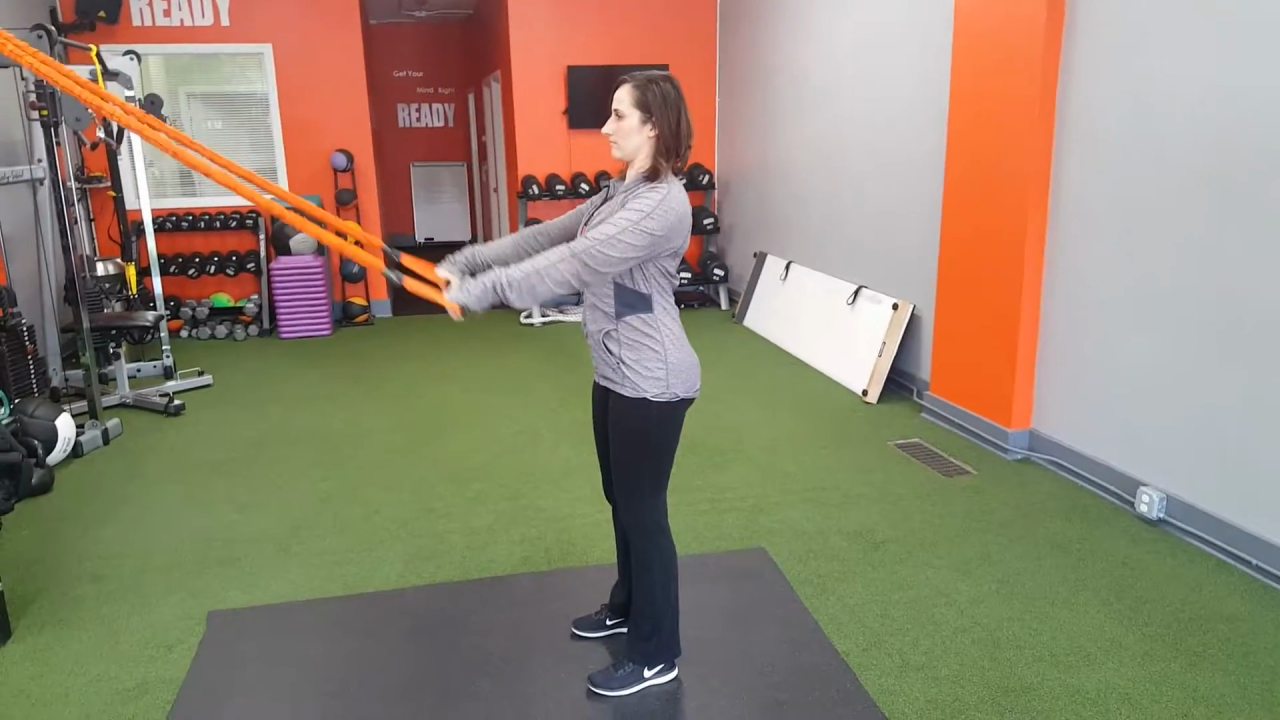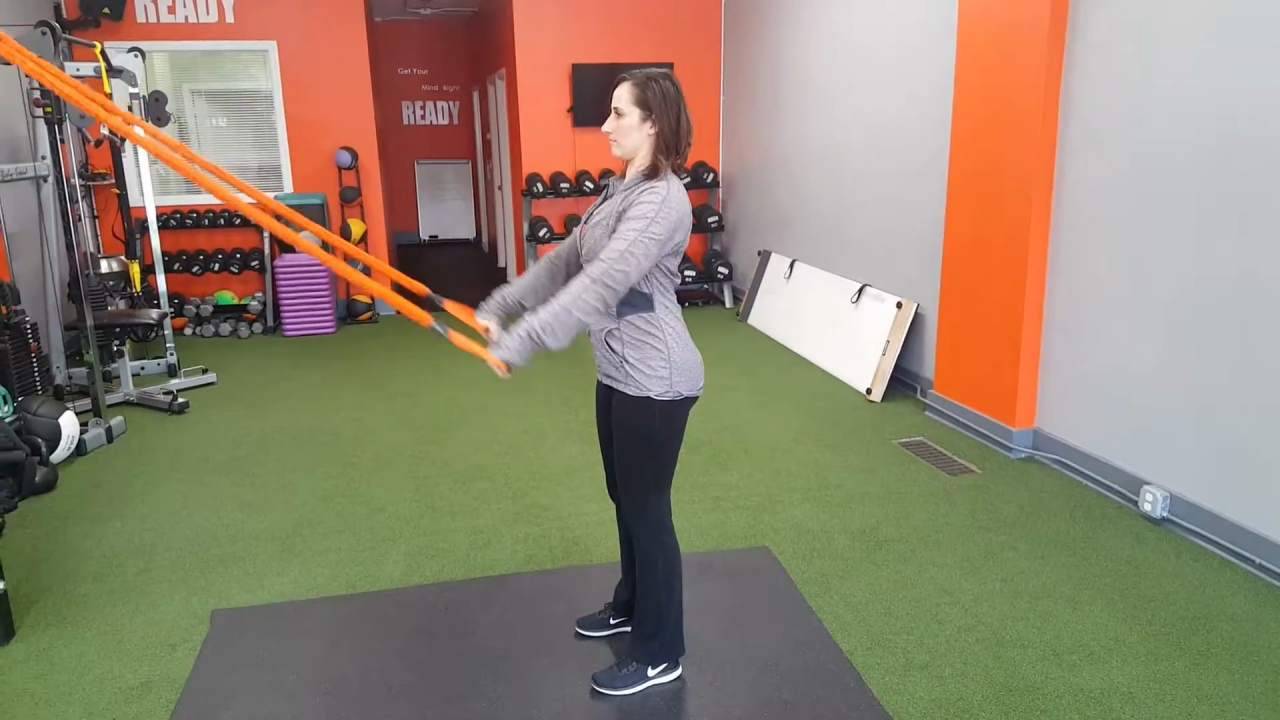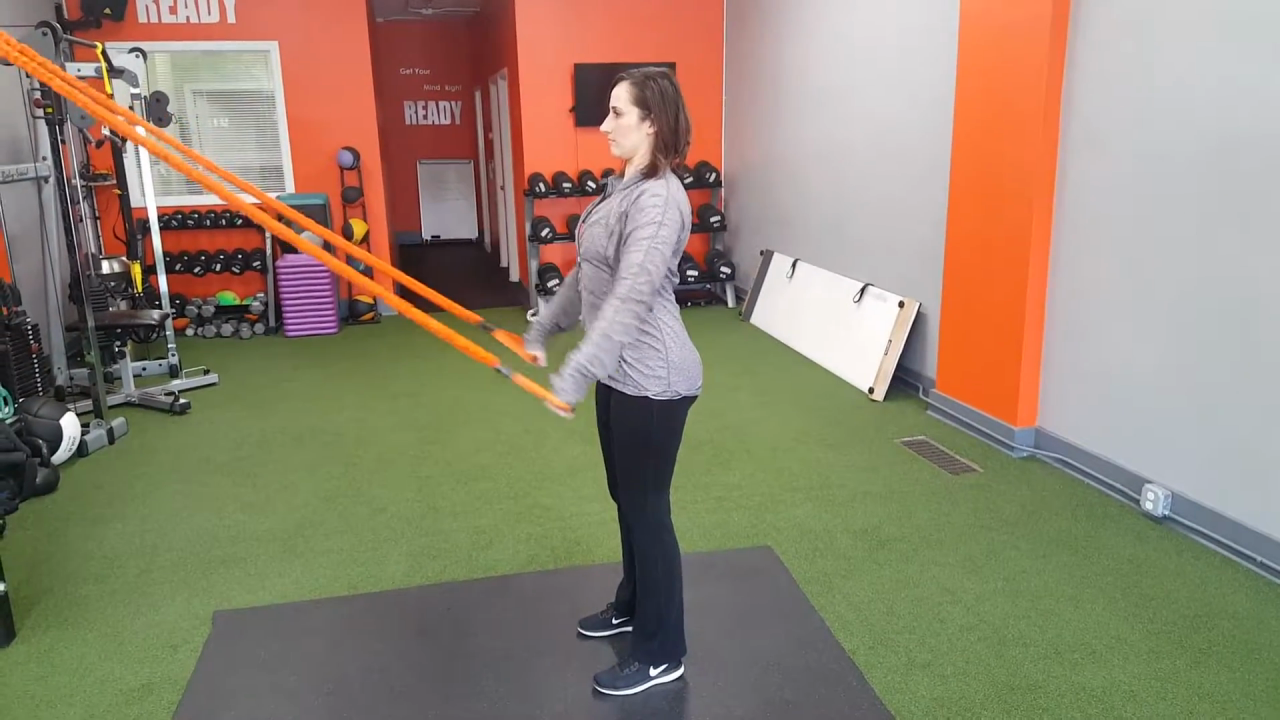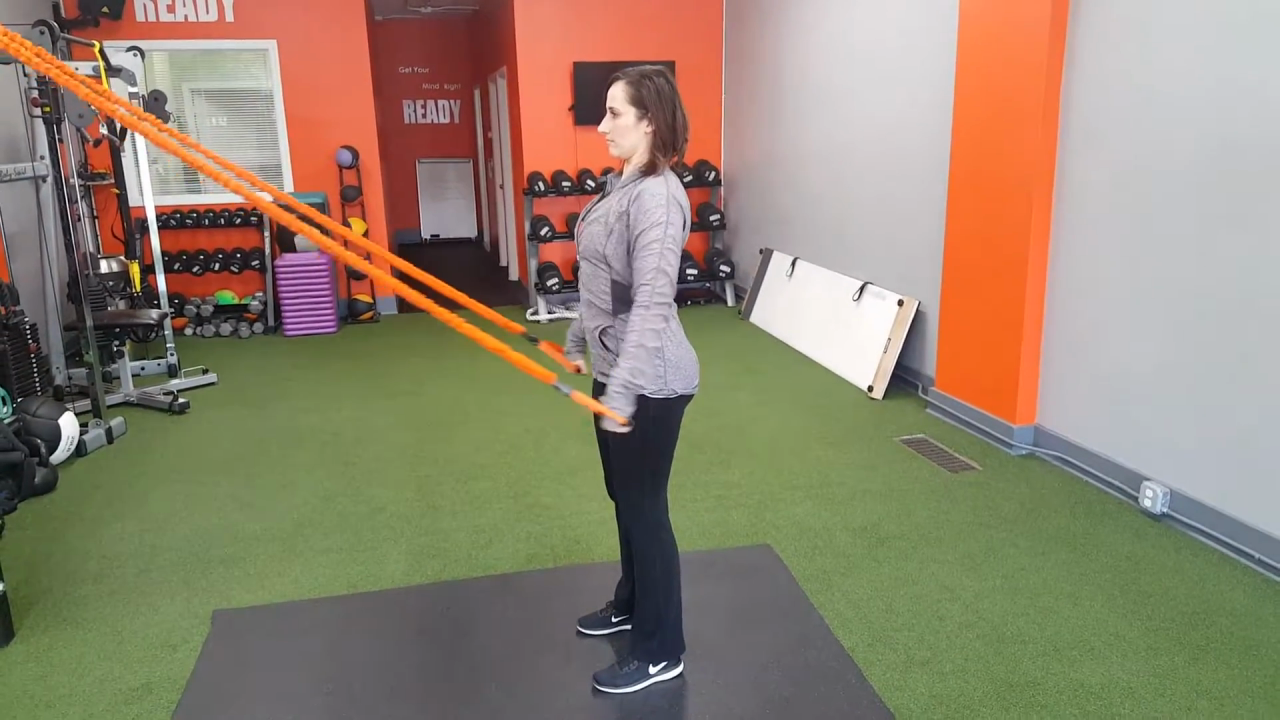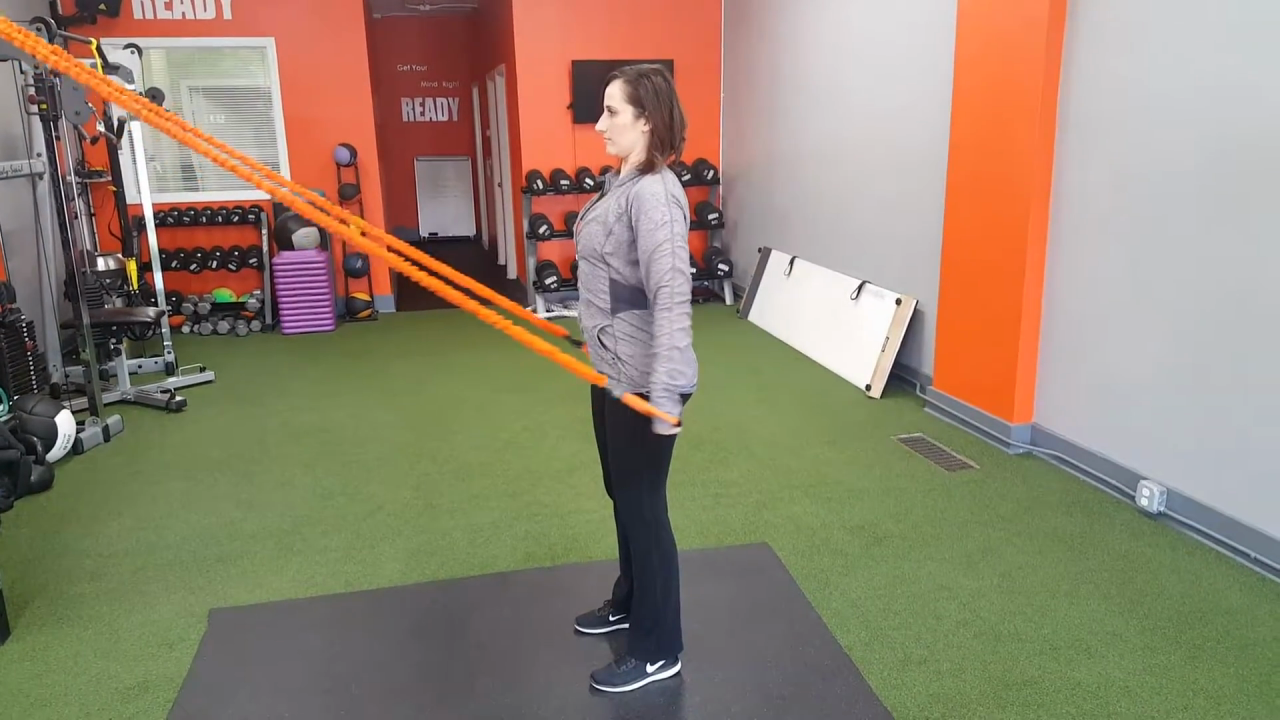
dt=0.2s
person 1, frame 1
left shoulder: (662, 204)
right shoulder: (621, 193)
left elbow: (578, 261)
right elbow: (550, 235)
left wrist: (481, 291)
right wrist: (466, 261)
left hip: (651, 382)
right hip: (616, 375)
left knee: (642, 510)
right knee: (621, 500)
left ankle: (656, 655)
right ankle: (628, 605)
person 1, frame 2
left shoulder: (662, 200)
right shoulder: (624, 190)
left elbow: (602, 282)
right elbow: (567, 257)
left wrist: (520, 341)
right wrist: (498, 306)
left hip: (654, 381)
right hip: (620, 374)
left knee: (647, 508)
right knee: (626, 500)
left ankle: (661, 653)
right ankle: (631, 604)
person 1, frame 3
left shoulder: (659, 199)
right shoulder: (623, 189)
left elbow: (630, 297)
right elbow: (587, 274)
left wrist: (574, 375)
right wrist: (540, 329)
left hip: (651, 382)
right hip: (622, 374)
left knee: (646, 507)
right knee: (626, 499)
left ankle: (662, 653)
right ankle: (633, 604)
person 1, frame 4
left shoulder: (657, 196)
right shoulder: (623, 186)
left elbow: (654, 301)
left wrist: (623, 390)
right wrist: (578, 339)
left hip: (648, 382)
right hip: (618, 368)
left knee: (644, 506)
right knee: (625, 497)
left ankle: (660, 651)
right ankle: (632, 602)
person 1, frame 5
left shoulder: (653, 195)
right shoulder: (621, 184)
left elbow: (671, 298)
left wrist: (666, 392)
left hip: (644, 379)
right hip: (614, 369)
left knee: (642, 504)
right knee: (622, 495)
left ankle: (658, 650)
right ankle: (629, 600)
